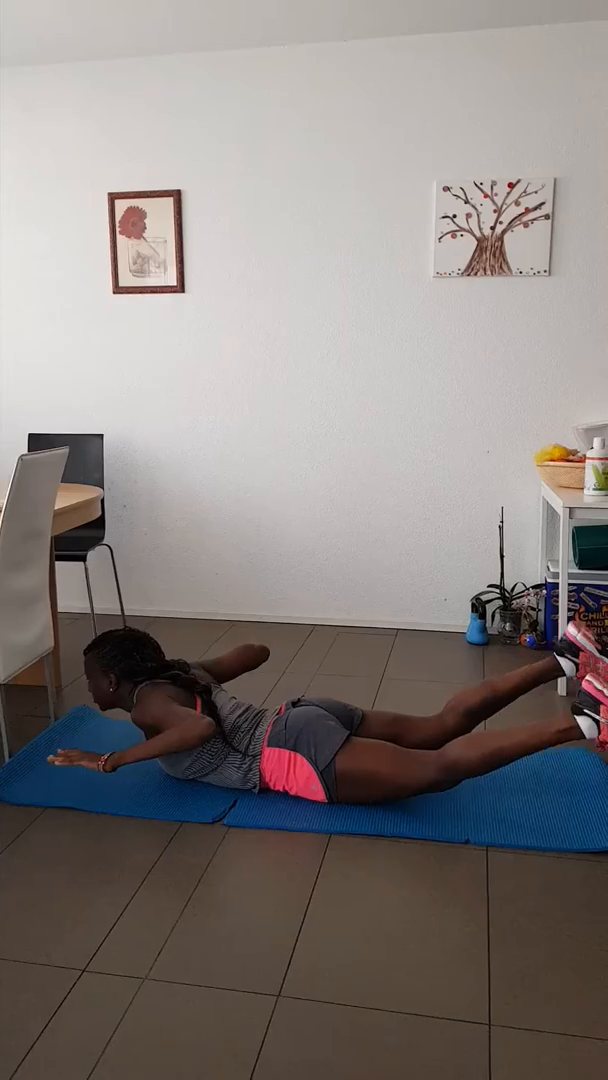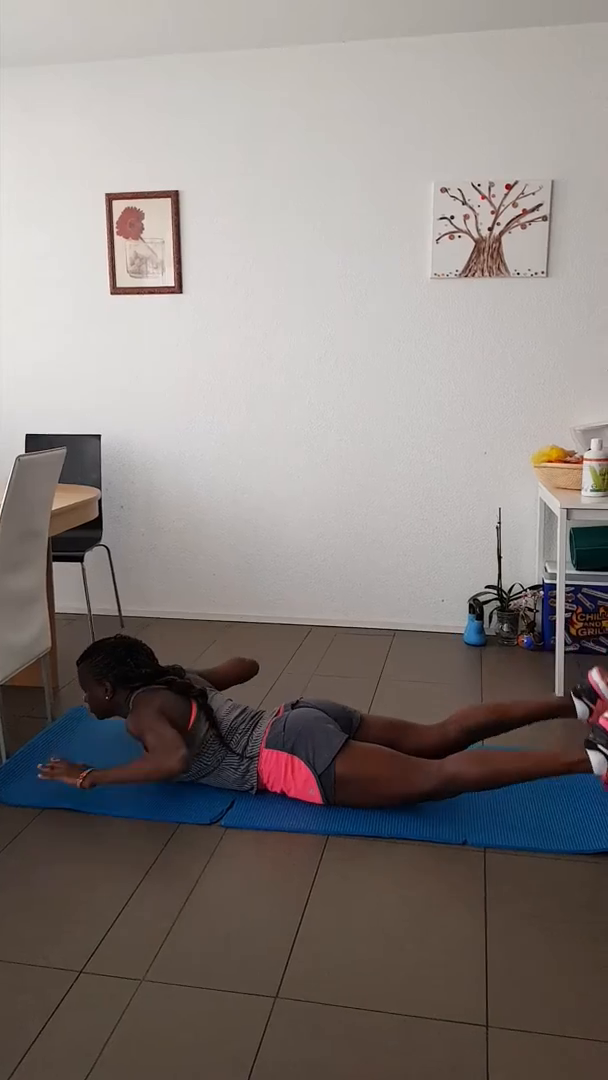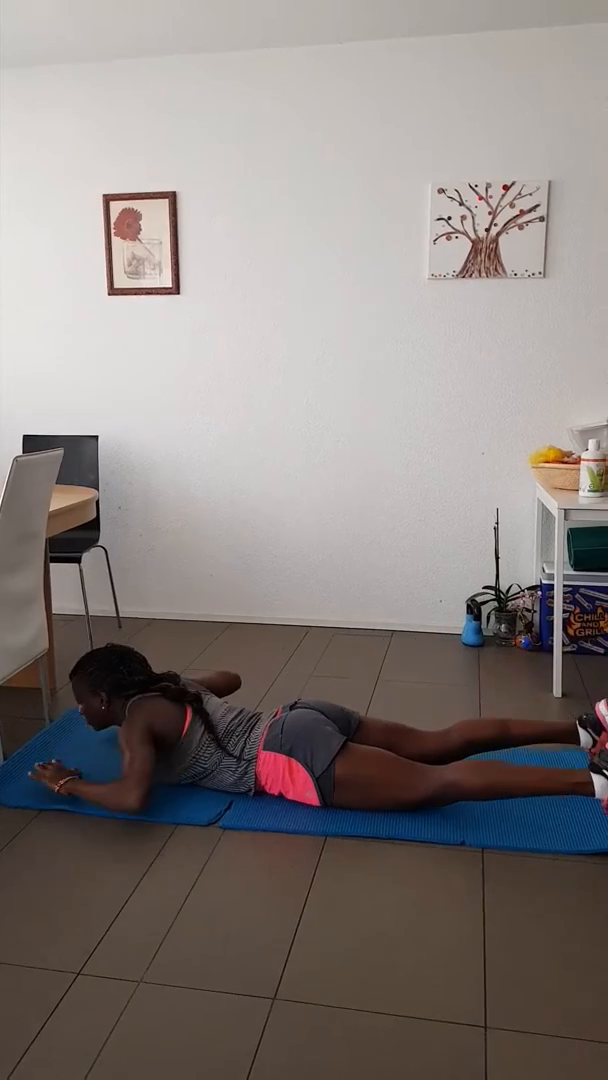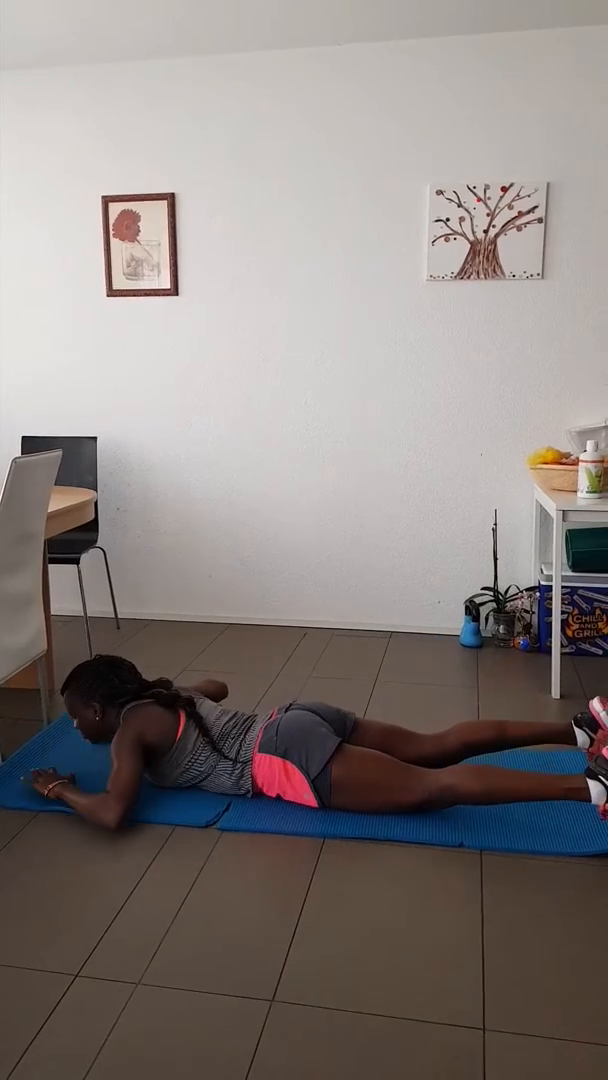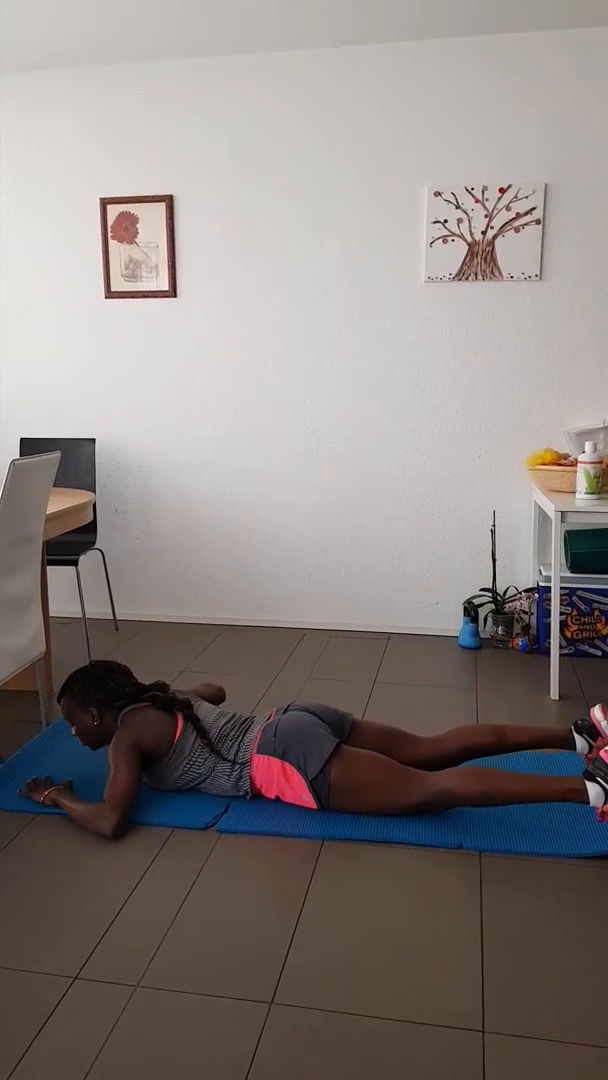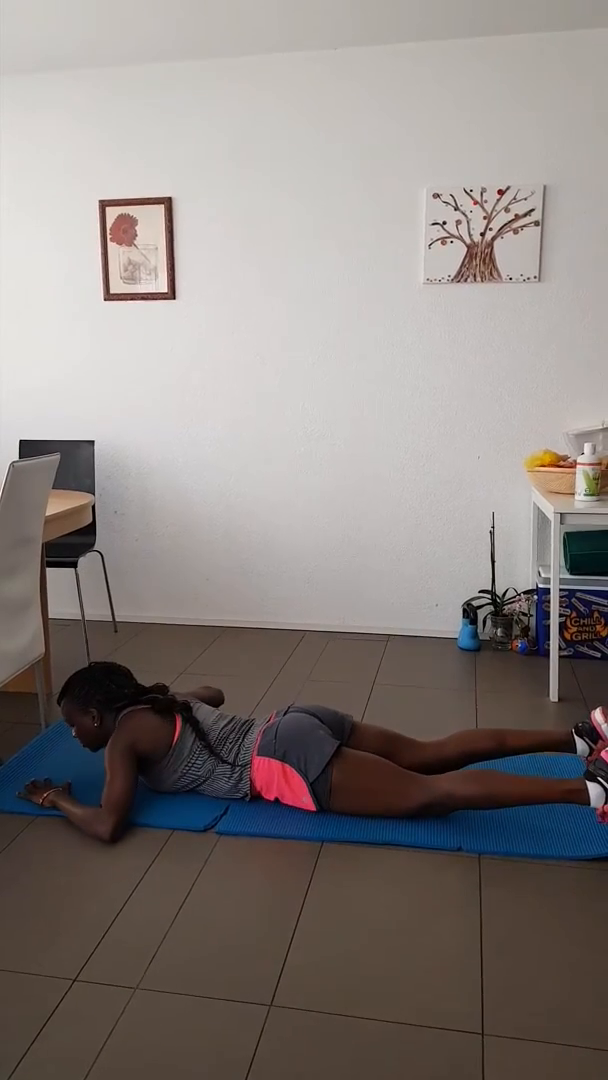
dt=0.2s
person 1, frame 1
left shoulder: (146, 704)
right shoulder: (186, 675)
left elbow: (201, 728)
right elbow: (257, 650)
left wrist: (111, 760)
left hip: (300, 758)
right hip: (307, 720)
left knee: (443, 766)
right knee: (442, 727)
right ankle: (562, 659)
person 1, frame 2
left shoulder: (142, 711)
right shoulder: (181, 681)
left elbow: (176, 759)
right elbow: (246, 665)
left wrist: (90, 777)
left hip: (298, 758)
right hip: (305, 721)
left knee: (441, 777)
right knee: (443, 738)
person 1, frame 3
left shoulder: (135, 722)
right shoulder: (174, 689)
left elbow: (135, 798)
right elbow: (231, 677)
left wrist: (69, 784)
left hip: (296, 761)
right hip: (305, 722)
left knee: (438, 784)
right knee: (443, 745)
person 1, frame 4
left shoulder: (129, 730)
right shoulder: (167, 696)
left elbow: (113, 813)
right elbow: (219, 686)
left wrist: (61, 790)
left hip: (292, 762)
right hip: (300, 724)
left knee: (435, 787)
right knee: (436, 748)
person 1, frame 5
left shoulder: (128, 733)
right shoulder: (165, 699)
left elbow: (111, 821)
right elbow: (215, 689)
left wrist: (59, 797)
left hip: (290, 762)
right hip: (300, 725)
left knee: (433, 788)
right knee: (434, 751)
person 1, frame 6
left shoulder: (124, 736)
right shoulder: (163, 702)
left elbow: (108, 825)
right elbow: (214, 692)
left wrist: (59, 800)
left hip: (289, 763)
right hip: (300, 727)
left knee: (432, 793)
right knee: (432, 755)
